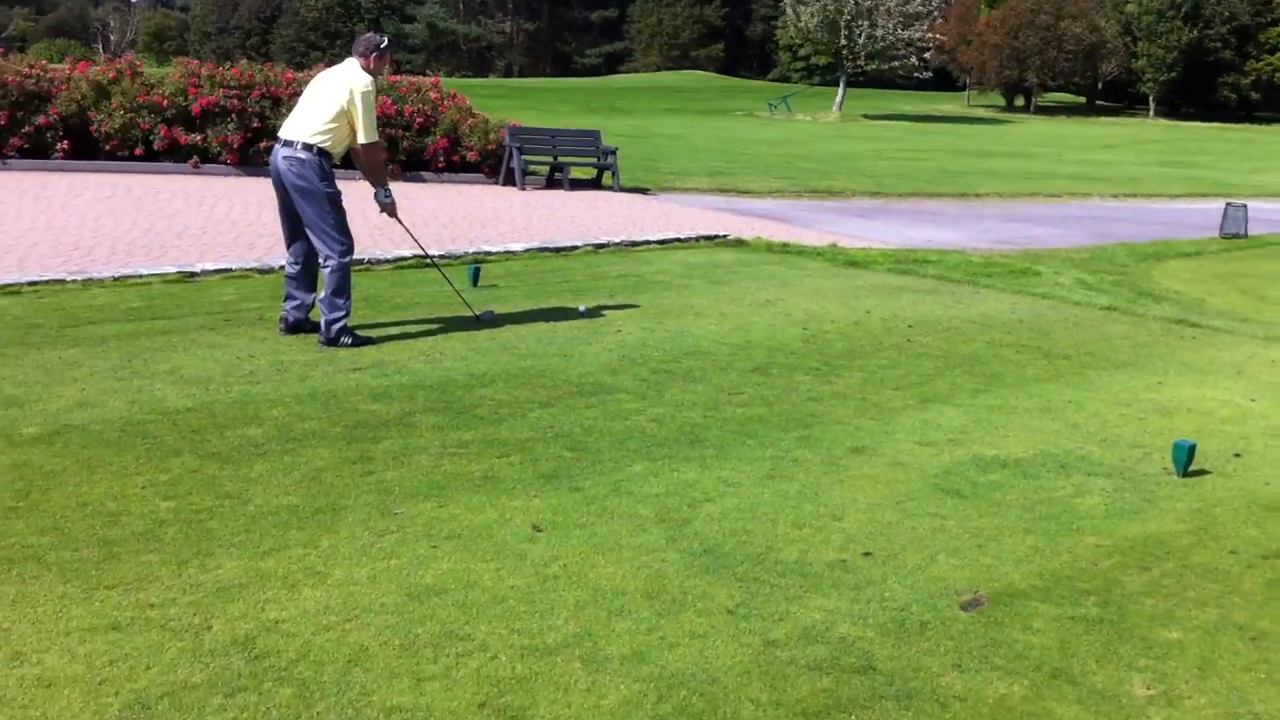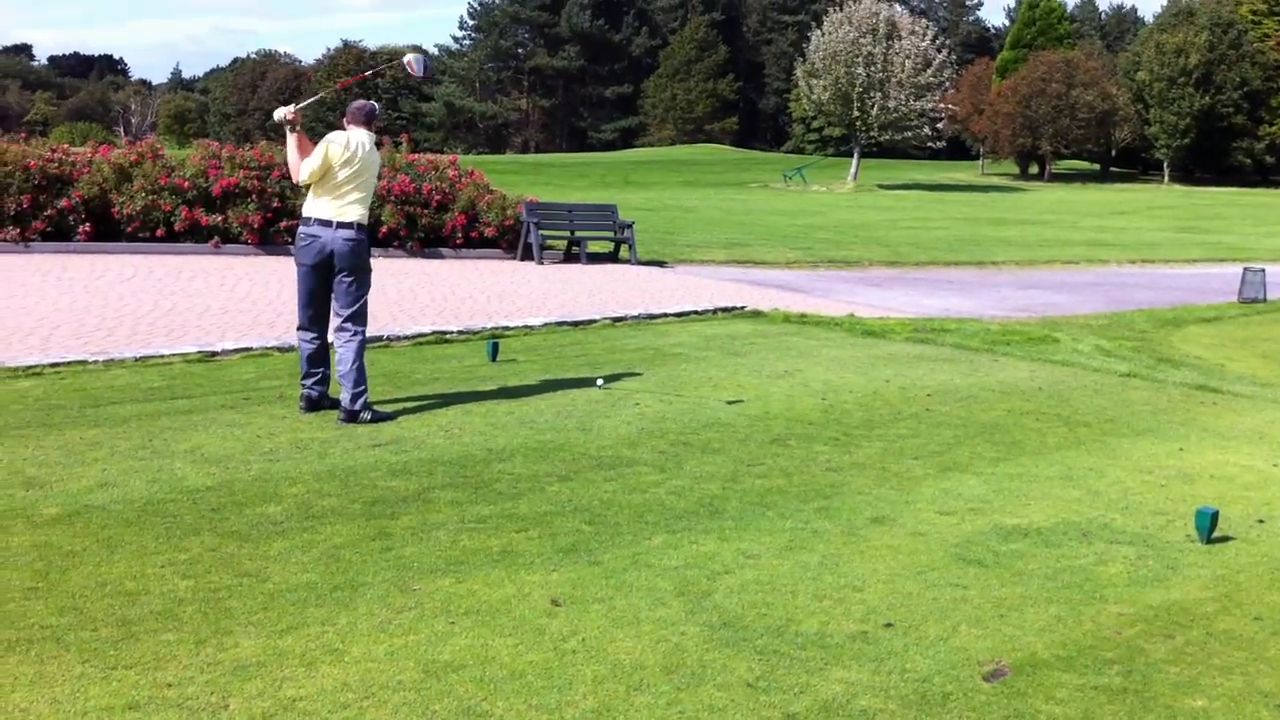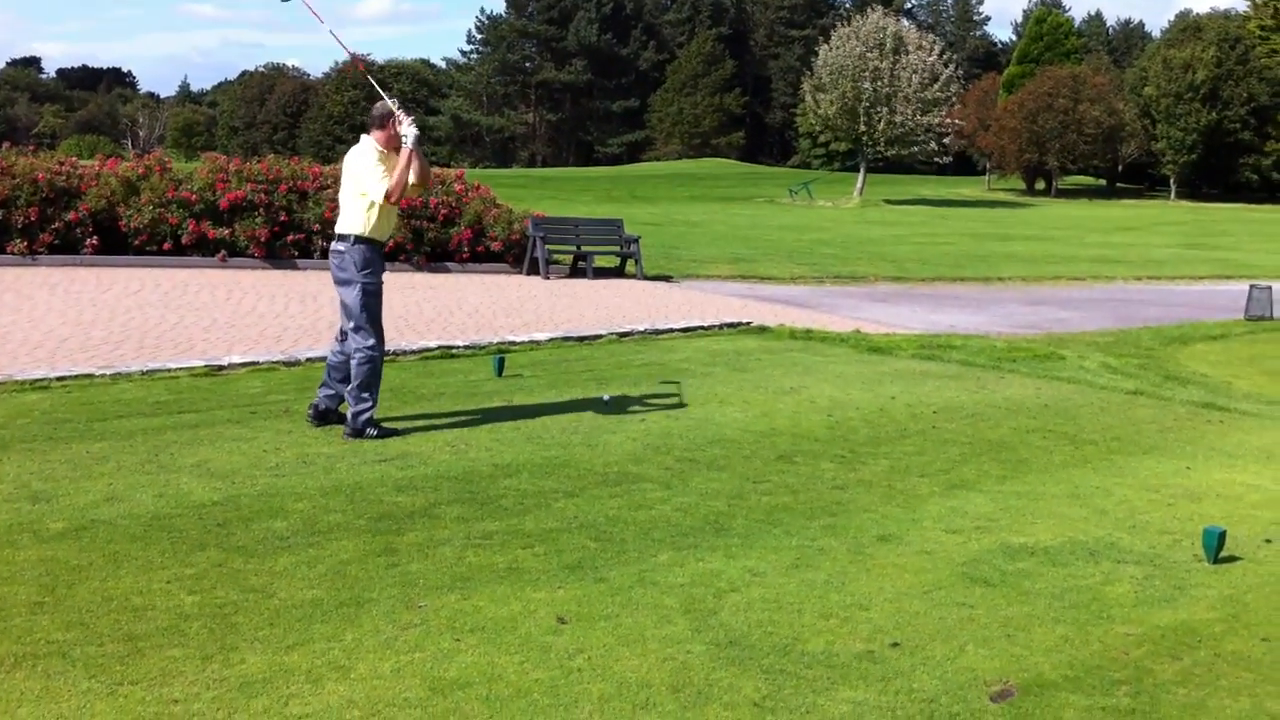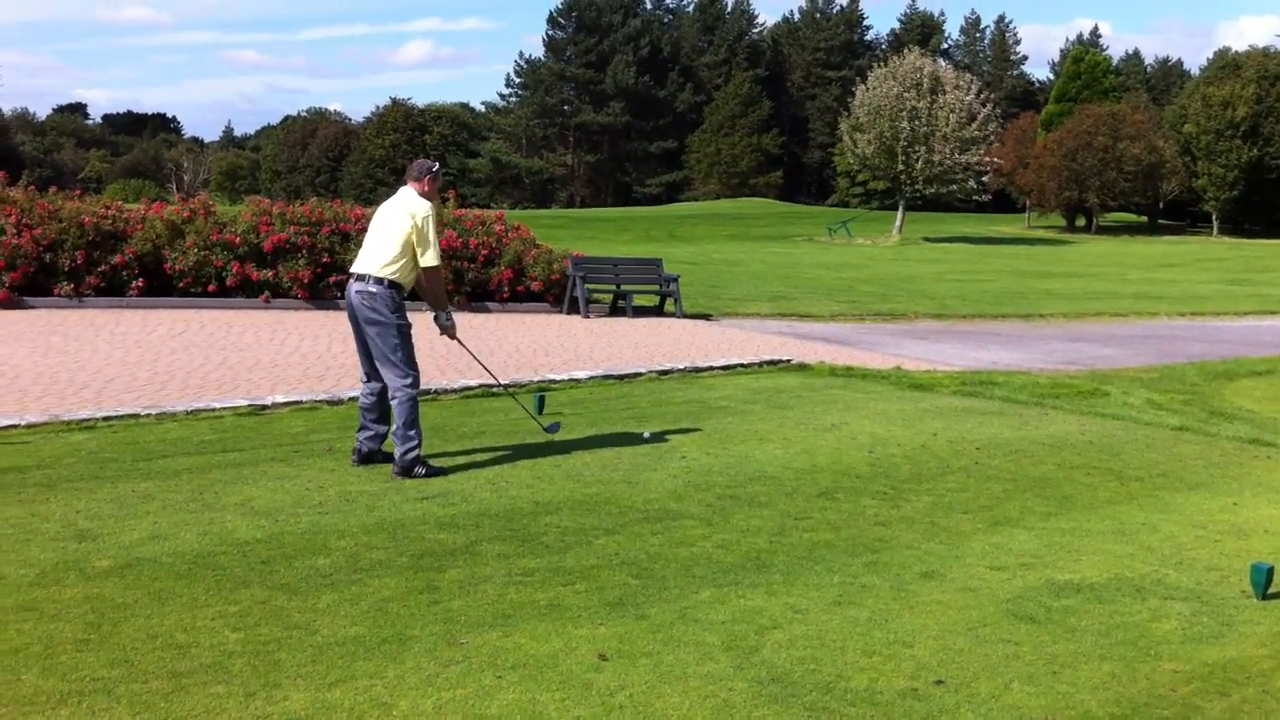
dt=1s
person 1, frame 1
left shoulder: (333, 74)
right shoulder: (362, 81)
left elbow: (353, 144)
right elbow: (368, 146)
left wrist: (376, 185)
right wrist: (383, 191)
left hip: (282, 155)
right hip: (306, 162)
left knee: (301, 244)
right knee: (337, 248)
left ankle: (294, 316)
right ankle: (333, 329)
person 1, frame 2
left shoulder: (338, 140)
right shoulder: (373, 154)
left elbow: (302, 174)
right elbow: (320, 156)
left wrist: (292, 129)
right wrist: (296, 128)
left hip: (313, 233)
right hip: (350, 238)
left knee: (311, 322)
right knee: (350, 325)
left ankle: (312, 393)
right ankle: (353, 404)
person 1, frame 3
left shoulder: (387, 154)
right shoulder: (363, 155)
left elbow: (421, 180)
right elbow: (392, 196)
left wrist: (411, 146)
right wrist: (406, 151)
left hip: (362, 251)
right hip: (356, 251)
left knee: (351, 334)
right knee: (367, 339)
left ankle: (325, 405)
right ankle: (360, 420)
person 1, frame 4
left shoulder: (392, 204)
right shoulder: (421, 208)
right elbow: (430, 269)
left wrist: (435, 307)
right wrist: (443, 312)
left hip: (357, 289)
right hip: (379, 293)
left knee: (375, 376)
right knee: (403, 379)
left ankle: (367, 446)
right ankle: (407, 458)
